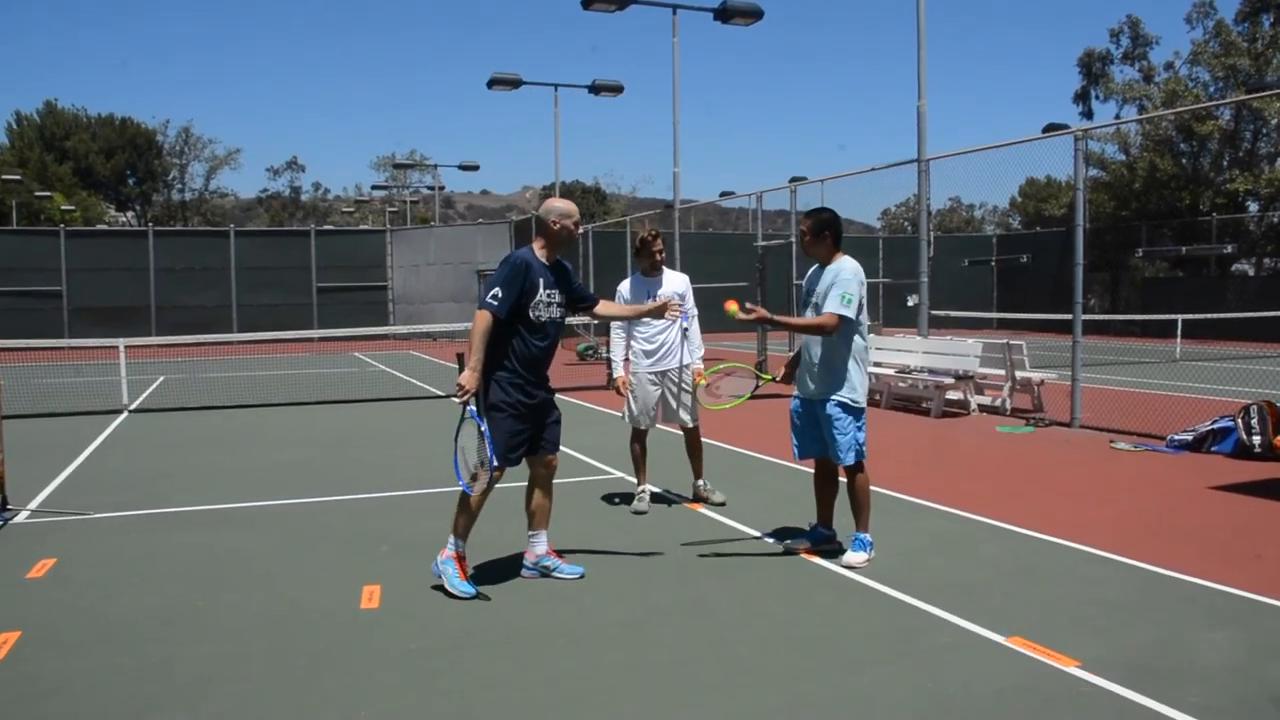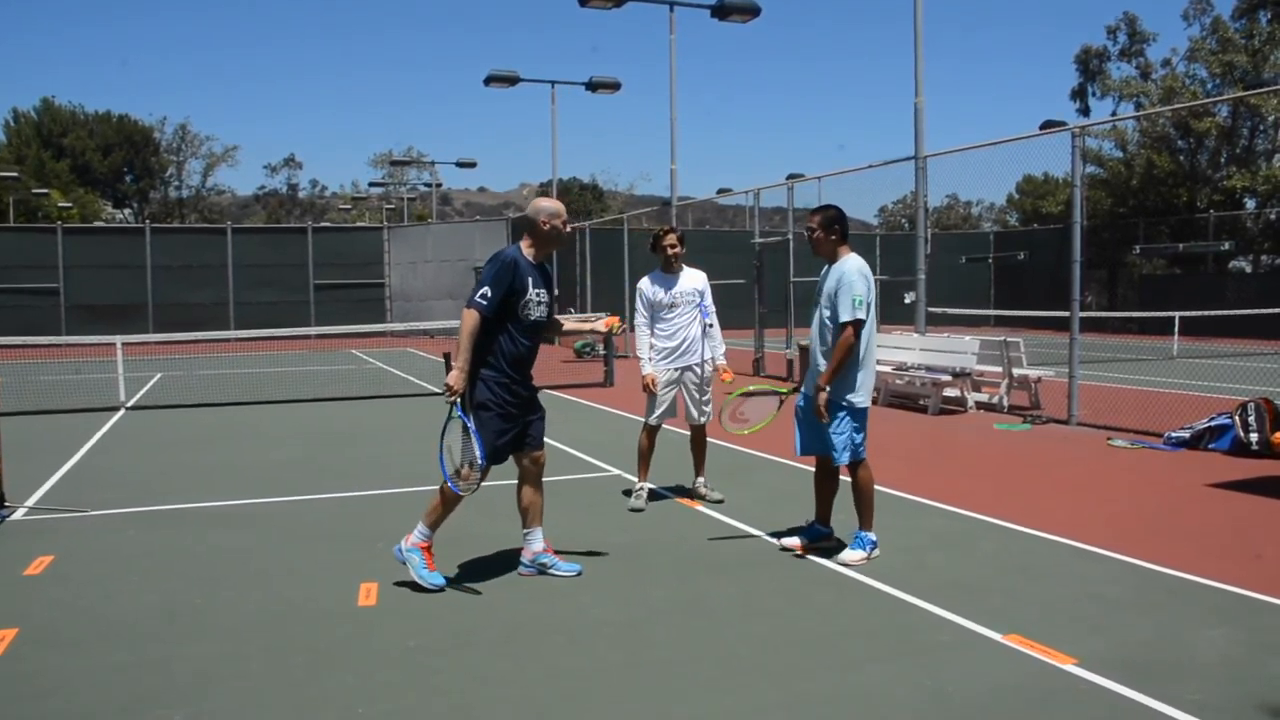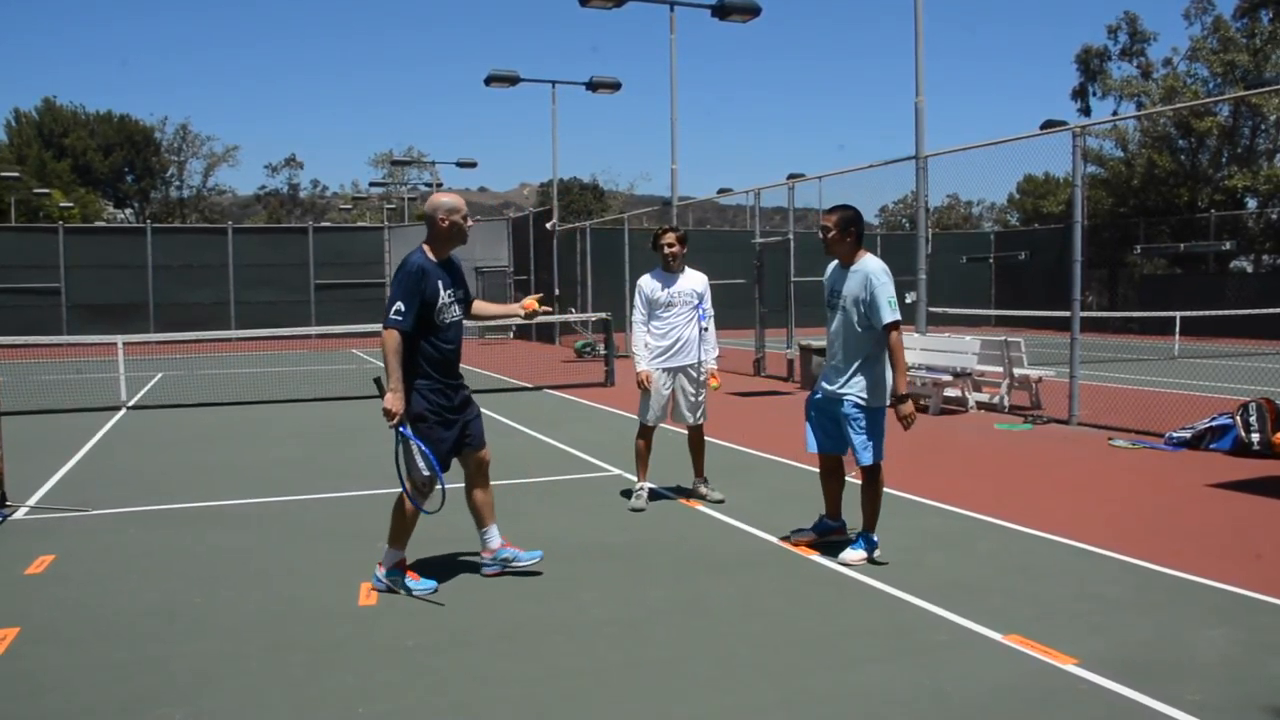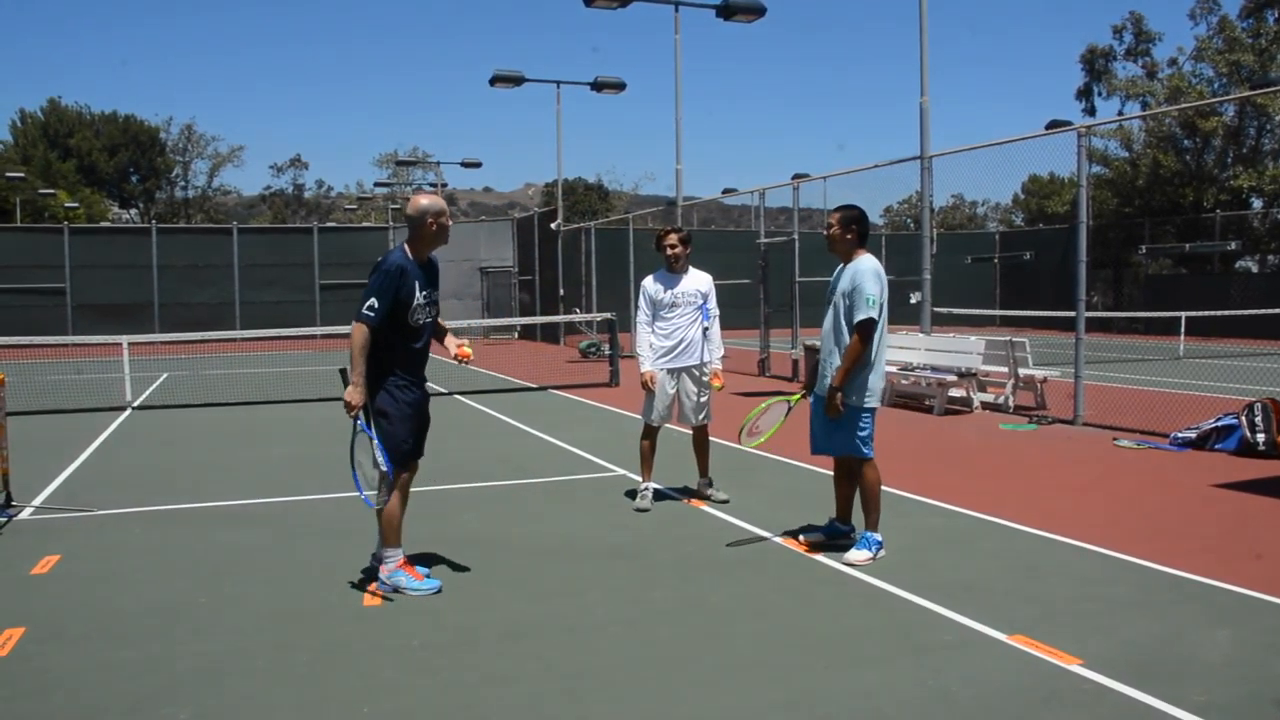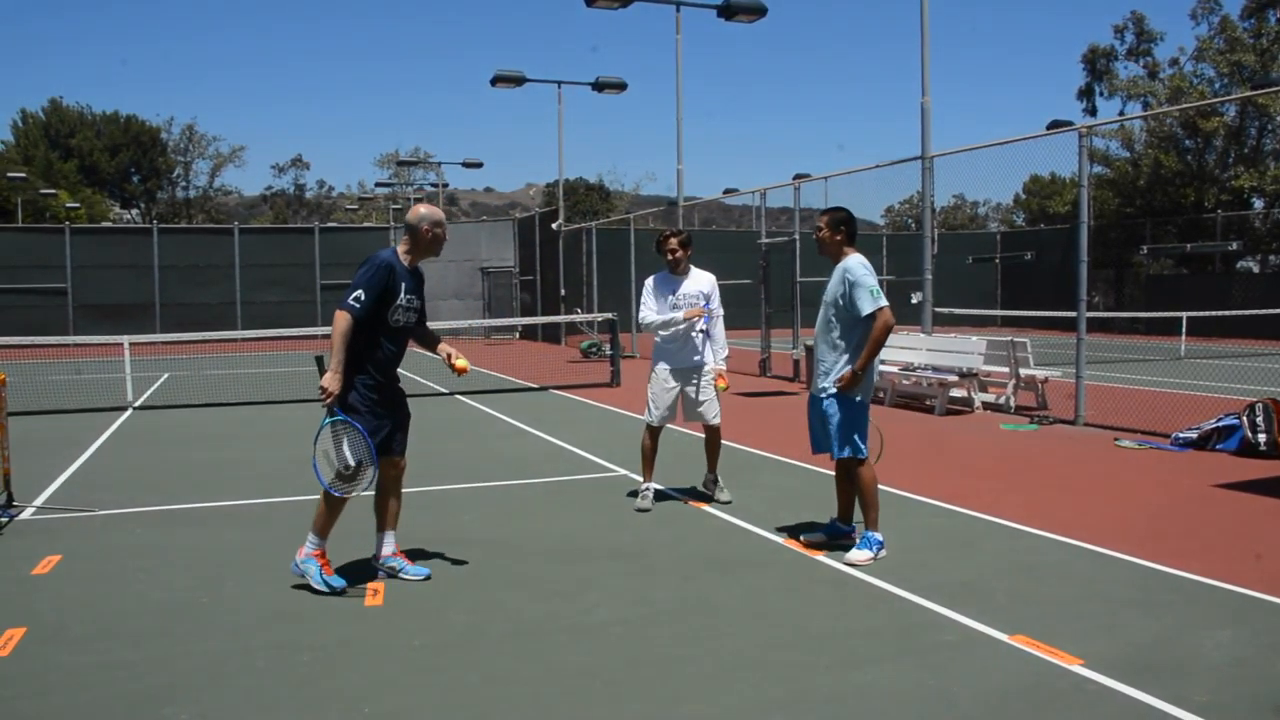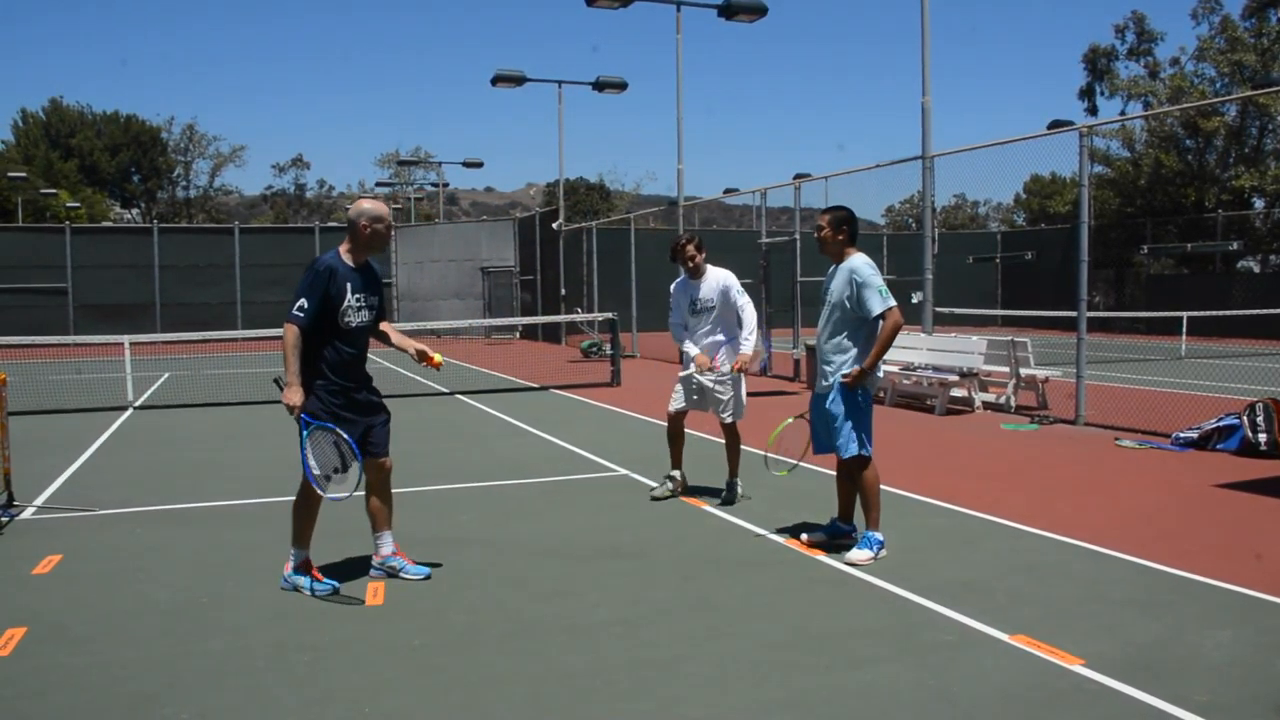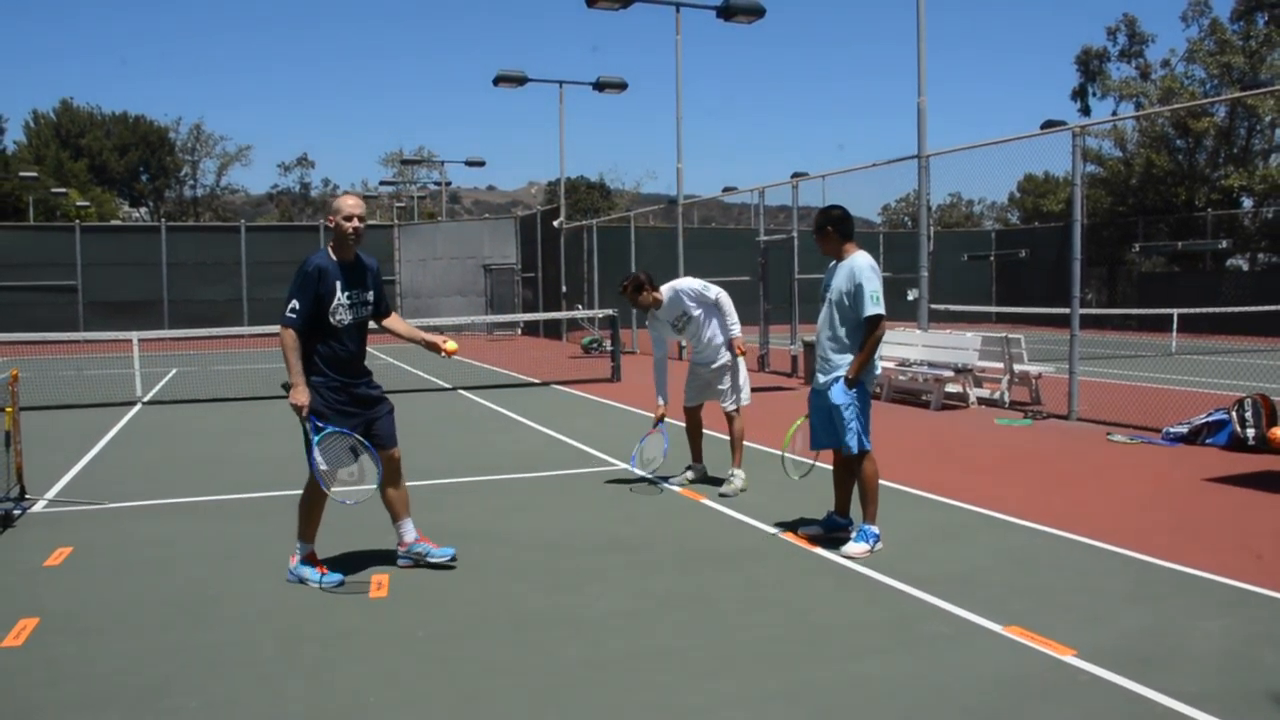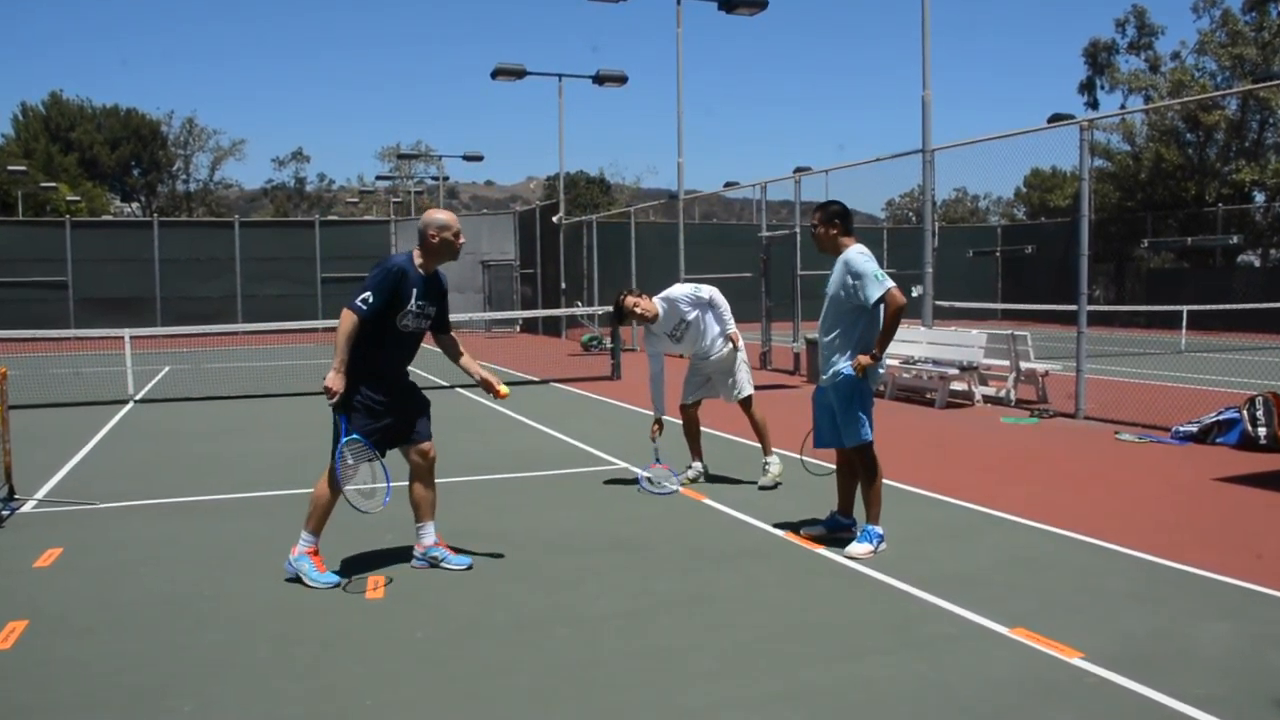
dt=0.5s
person 1, frame 1
left shoulder: (562, 272)
right shoulder: (519, 263)
left elbow: (597, 307)
right elbow: (485, 313)
left wrist: (648, 309)
right wrist: (473, 369)
left hip: (538, 388)
right hip: (504, 387)
left knee: (545, 467)
right knee: (490, 470)
left ankle: (537, 554)
right ankle: (451, 557)
person 1, frame 2
left shoulder: (542, 270)
right shoulder: (507, 262)
right elbow: (473, 312)
left wrist: (590, 327)
right wrist: (460, 369)
left hip: (521, 386)
right hip: (490, 385)
left knee: (533, 463)
left ankle: (535, 553)
right ankle: (415, 545)
person 1, frame 3
left shoulder: (451, 265)
right shoulder: (415, 269)
right elbow: (392, 331)
left wrist: (516, 309)
right wrist: (395, 390)
left hip: (454, 388)
right hip: (424, 394)
left knee: (478, 462)
left ankle: (494, 550)
right ankle: (389, 567)
person 1, frame 4
left shoulder: (431, 265)
right shoulder: (394, 267)
right elbow: (363, 325)
left wrist: (447, 338)
right wrist: (357, 383)
left hip: (414, 385)
right hip: (389, 388)
left knee: (406, 472)
right knee: (395, 475)
left ankle: (385, 552)
right ankle: (393, 568)
person 1, frame 5
left shoulder: (416, 274)
right shoulder: (382, 265)
right elbow: (344, 314)
left wrist: (442, 347)
right wrist: (335, 371)
left hip: (387, 384)
right hip: (358, 385)
left knee: (394, 467)
left ankle: (386, 554)
right ankle: (311, 554)
person 1, frame 6
left shoulder: (372, 273)
right shoulder: (325, 269)
right elbow: (293, 326)
left wrist: (412, 346)
right wrist: (293, 383)
left hip: (361, 388)
right hip: (322, 393)
left knee: (380, 467)
left ankle: (385, 555)
right ankle: (296, 566)
person 1, frame 7
left shoulder: (369, 267)
right shoulder: (315, 269)
left elbow: (384, 315)
right elbow: (289, 328)
left wrist: (423, 338)
right wrist: (298, 384)
left hip: (361, 383)
right hip: (324, 390)
left knee: (391, 458)
left ankle: (409, 543)
right ankle: (302, 559)
person 1, frame 8
left shoulder: (438, 283)
right shoulder: (395, 270)
left elbow: (443, 336)
right elbow: (350, 315)
left wrist: (478, 372)
right wrist: (337, 371)
left hip: (397, 383)
right hip: (360, 385)
left knee: (424, 455)
left ankle: (427, 546)
right ankle: (304, 552)
person 2, frame 1
left shoulder: (848, 272)
right shoulder: (815, 273)
left elbow: (827, 324)
left wrist: (769, 318)
right wrist: (794, 361)
left hip: (839, 390)
right hip: (809, 388)
left knee: (851, 462)
right knee: (821, 461)
left ankle: (863, 538)
right ankle: (824, 531)
person 2, frame 2
left shoulder: (852, 271)
right shoulder: (829, 270)
left elbow: (850, 335)
left wrist: (825, 386)
left hip: (842, 390)
right hip: (820, 387)
left knee: (854, 460)
right knee: (823, 459)
left ankle: (866, 537)
right ankle: (820, 528)
person 2, frame 3
left shoulder: (874, 273)
right shoulder: (832, 270)
left elbow: (892, 333)
left wrist: (902, 393)
left hip: (862, 390)
right hip: (830, 385)
left knee: (868, 463)
right knee: (827, 456)
left ankle: (868, 538)
right ankle: (832, 522)
person 2, frame 4
left shoulder: (866, 270)
right shoulder: (843, 270)
left elbow: (863, 336)
left wrist: (837, 384)
right wrist: (816, 375)
left hip: (853, 389)
right hip: (831, 385)
left knee: (861, 459)
right knee: (840, 458)
left ankle: (872, 537)
right ankle: (842, 525)
person 2, frame 5
left shoulder: (854, 268)
right shoulder: (839, 269)
left elbow: (885, 320)
left wrist: (858, 370)
left hip: (844, 385)
right hip: (826, 384)
left knee: (856, 458)
right knee: (841, 458)
left ankle: (872, 536)
right ankle: (843, 525)
person 2, frame 6
left shoulder: (860, 268)
right shoulder: (834, 271)
left elbow: (894, 319)
left wrist: (864, 369)
right wrist: (819, 375)
left hip: (849, 384)
right hip: (827, 382)
left knee: (859, 457)
right knee: (842, 457)
left ankle: (873, 536)
right ankle: (843, 524)
person 2, frame 7
left shoulder: (862, 267)
right shoulder: (835, 268)
left elbow: (876, 328)
left wrist: (852, 374)
right wrist: (821, 371)
left hip: (847, 379)
right hip: (825, 378)
left knee: (858, 452)
right knee: (839, 451)
left ankle: (869, 529)
right ankle: (840, 518)
person 2, frame 8
left shoulder: (856, 259)
right shoulder: (841, 262)
left elbow: (897, 301)
left wrist: (875, 354)
left hip: (851, 375)
right hip: (831, 374)
left knee: (861, 449)
right knee: (843, 450)
left ankle: (874, 530)
right ankle: (843, 519)
person 3, frame 1
left shoulder: (680, 281)
right shoulder: (627, 288)
left elbow: (691, 322)
right elbow: (619, 331)
left wrist: (697, 361)
right wrist: (618, 371)
left hip: (679, 366)
right hip: (643, 369)
left knee: (690, 427)
right knee: (639, 429)
left ankle: (700, 485)
right ankle: (642, 489)
person 3, frame 2
left shoulder: (699, 278)
right shoulder: (646, 285)
left elbow: (710, 320)
right elbow: (642, 328)
left wrist: (719, 356)
right wrist: (646, 368)
left hip: (697, 363)
right hip: (662, 365)
left knee: (698, 424)
right knee: (651, 425)
left ankle: (699, 483)
right ankle: (641, 486)
person 3, frame 3
left shoulder: (699, 280)
right shoulder: (646, 282)
left elbow: (707, 323)
right elbow: (639, 325)
left wrist: (711, 361)
right wrist: (640, 365)
left hip: (692, 363)
right hip: (656, 365)
left knee: (696, 424)
right knee: (647, 425)
left ankle: (699, 483)
right ankle: (641, 486)
person 3, frame 4
left shoulder: (704, 280)
right shoulder: (650, 284)
left elbow: (712, 323)
right elbow: (643, 326)
left wrist: (716, 361)
right wrist: (644, 365)
left hip: (696, 364)
right hip: (660, 366)
left knee: (700, 425)
right knee: (651, 426)
left ankle: (704, 483)
right ankle: (645, 486)
person 3, frame 5
left shoulder: (707, 280)
right shoulder: (653, 283)
left elbow: (716, 323)
right elbow: (645, 320)
left wrist: (721, 362)
right wrist: (681, 317)
left hip: (700, 365)
right hip: (665, 366)
left knee: (712, 424)
right knee: (653, 426)
left ankle: (711, 479)
right ankle: (646, 486)
person 3, frame 6
left shoulder: (723, 279)
right shoulder: (678, 288)
left elbow: (748, 312)
right elbow: (676, 328)
left wrist: (746, 348)
right wrist: (694, 354)
left hip: (725, 364)
right hip: (694, 363)
left knee: (728, 422)
right knee: (674, 415)
left ankle: (733, 482)
right ankle: (676, 476)
person 3, frame 7
left shoulder: (682, 288)
right shoulder: (654, 321)
left elbow: (721, 296)
right elbow: (660, 360)
left wrist: (735, 333)
right wrist: (661, 401)
left hip: (724, 353)
right hip: (699, 360)
left knee: (732, 411)
right knee: (691, 411)
left ankle: (737, 473)
right ankle: (697, 466)
person 3, frame 8
left shoulder: (675, 295)
right shoulder: (651, 337)
left elbow: (713, 294)
right elbow: (656, 374)
left wrist: (730, 328)
right wrist: (658, 415)
left hip: (726, 349)
right hip: (700, 360)
left knee: (746, 403)
right knee: (687, 409)
left ankle: (770, 460)
right ankle: (698, 465)
